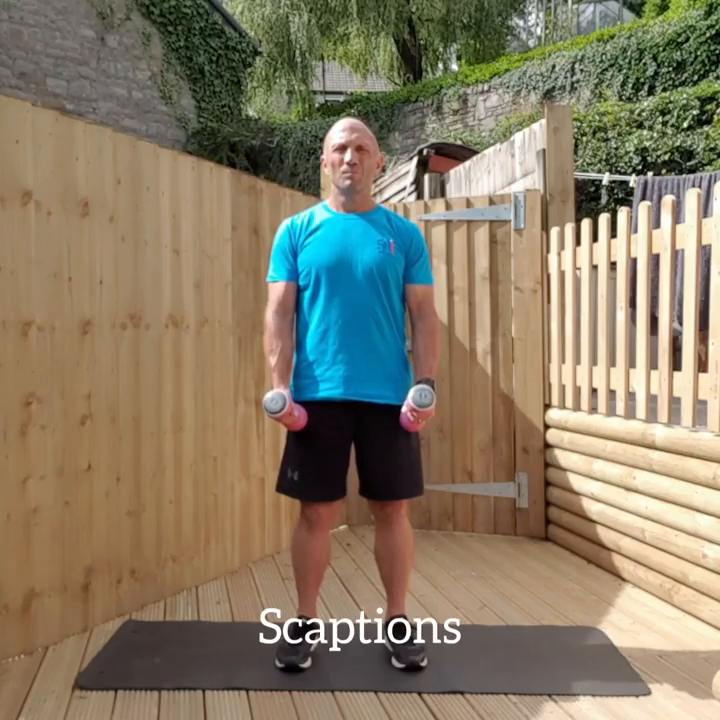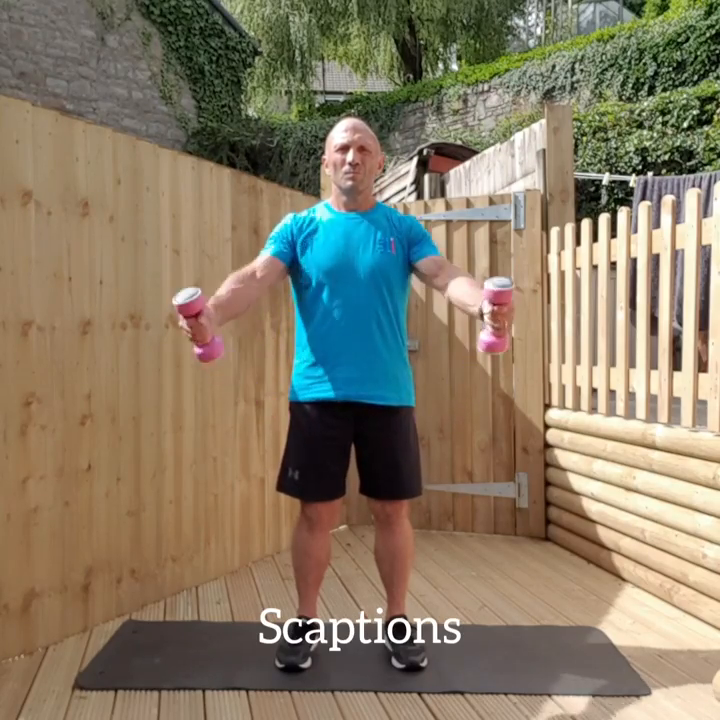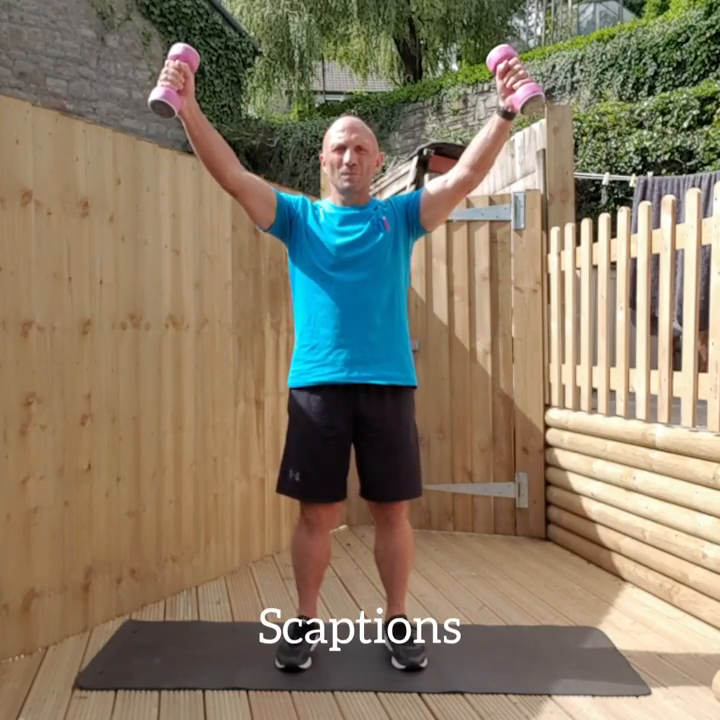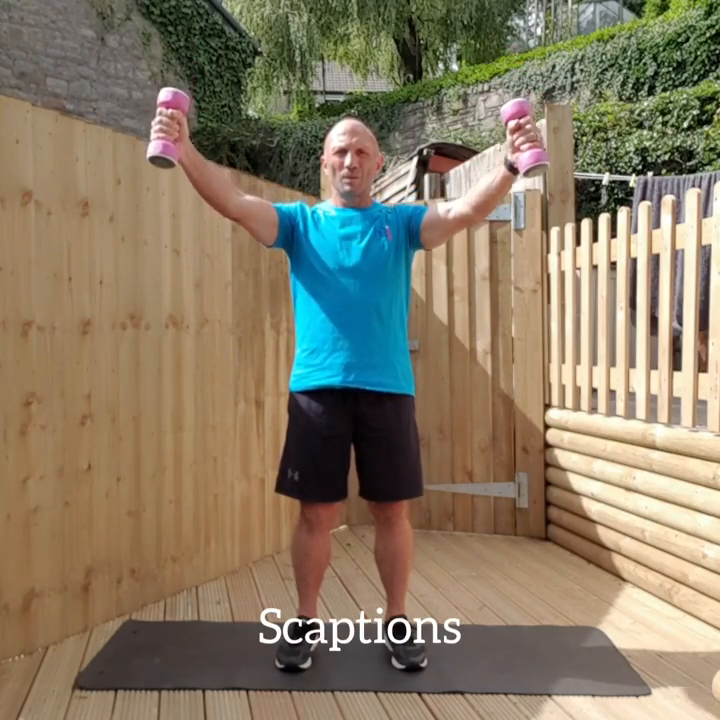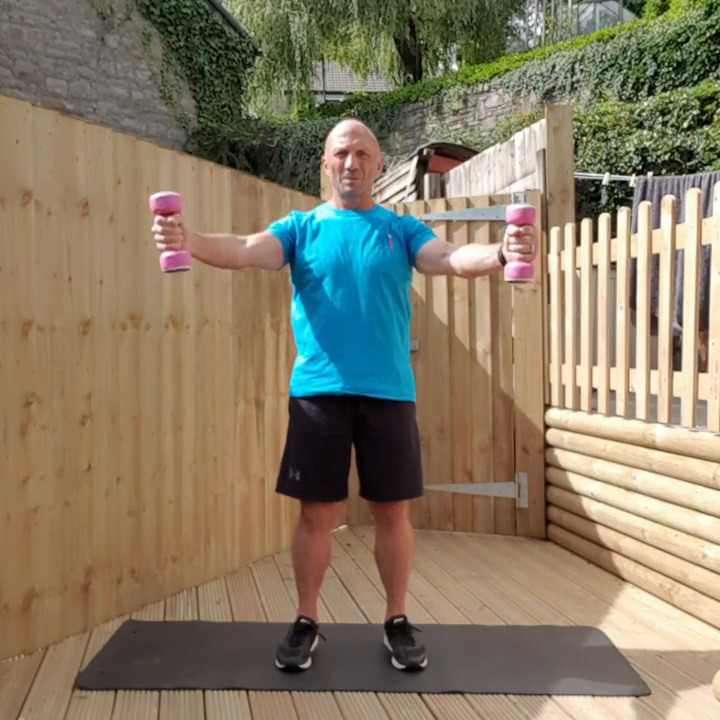
dt=1s
person 1, frame 1
left shoulder: (404, 234)
right shoulder: (296, 231)
left elbow: (423, 315)
right elbow: (279, 313)
left wrist: (425, 384)
right wrist: (279, 386)
left hip: (389, 396)
right hip: (318, 396)
left knee: (392, 510)
right knee: (316, 512)
left ankle: (397, 622)
right ankle: (306, 621)
person 1, frame 2
left shoulder: (404, 228)
right shoulder: (298, 227)
left elbow: (446, 277)
right elbow: (254, 278)
left wrist: (482, 304)
right wrist: (211, 313)
left hip: (389, 395)
right hip: (317, 394)
left knee: (392, 511)
right knee: (316, 513)
left ankle: (397, 621)
right ankle: (305, 622)
person 1, frame 3
left shoulder: (400, 216)
right shoulder: (297, 217)
left elbow: (464, 176)
right elbow: (234, 177)
left wrist: (503, 112)
right wrist: (189, 109)
left hip: (389, 384)
right hip: (316, 385)
left knee: (393, 510)
right knee: (316, 512)
left ankle: (397, 621)
right ankle: (306, 621)
person 1, frame 4
left shoulder: (401, 222)
right shoulder: (300, 222)
left elbow: (466, 209)
right elbow: (234, 203)
left wrist: (511, 163)
right wrist: (185, 152)
left hip: (388, 388)
right hip: (317, 388)
left knee: (393, 510)
right knee: (316, 512)
left ankle: (397, 622)
right ankle: (306, 622)
person 1, frame 5
left shoulder: (402, 229)
right shoulder: (301, 227)
left elbow: (452, 258)
right elbow: (248, 250)
left wrist: (501, 253)
right wrist: (192, 242)
left hip: (389, 392)
right hip: (317, 391)
left knee: (393, 512)
right knee: (316, 513)
left ankle: (397, 621)
right ankle: (305, 622)
